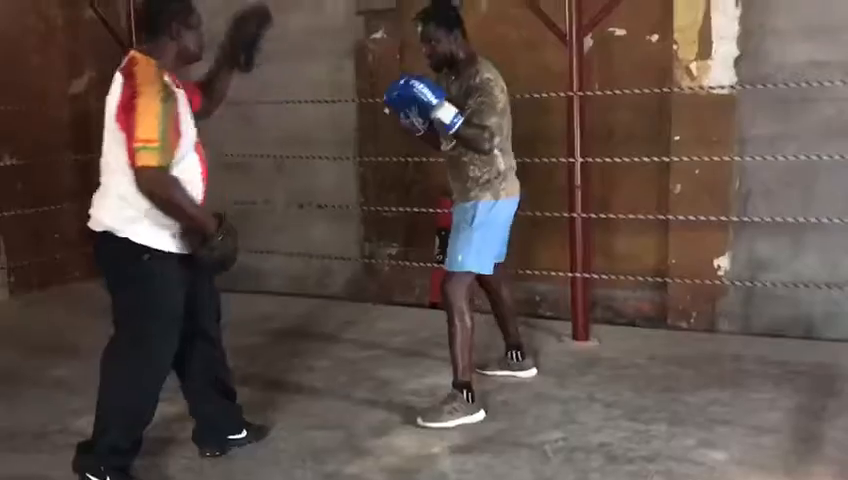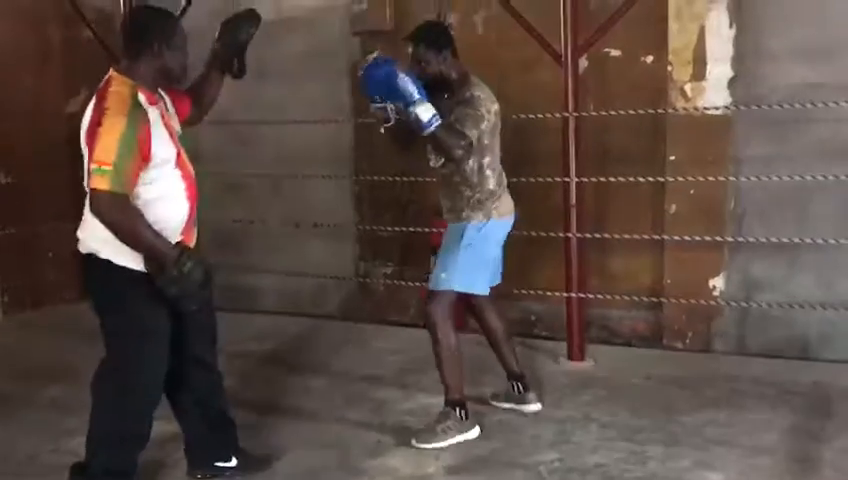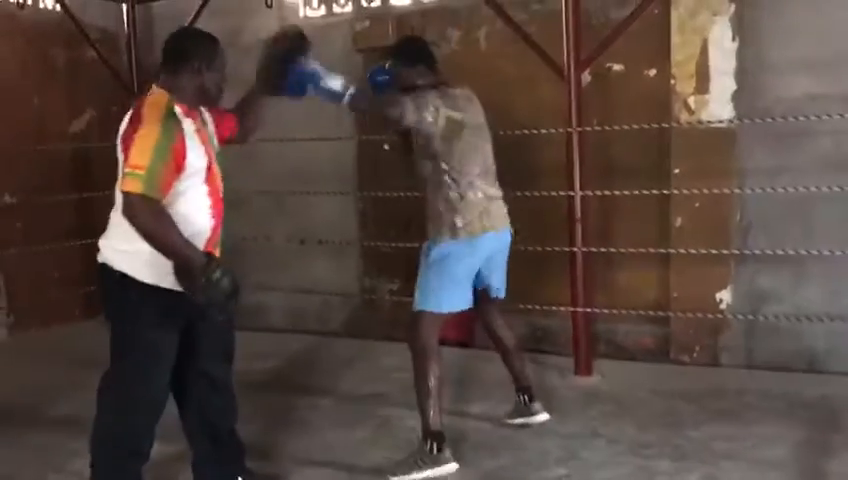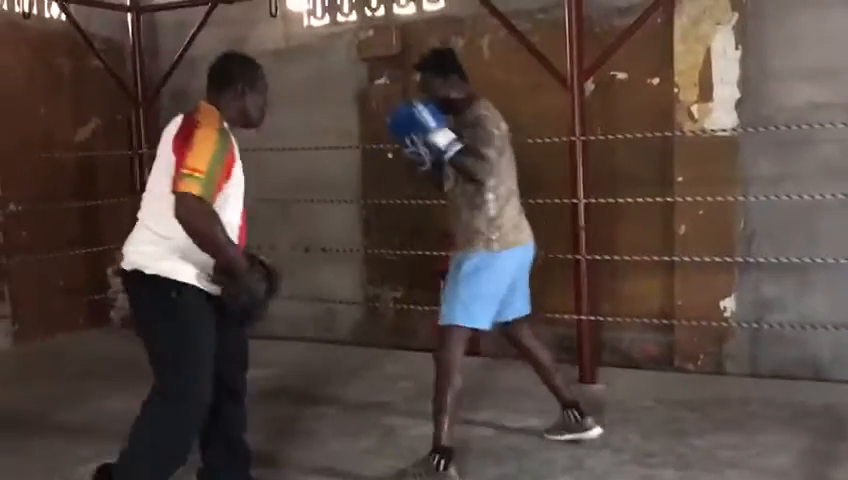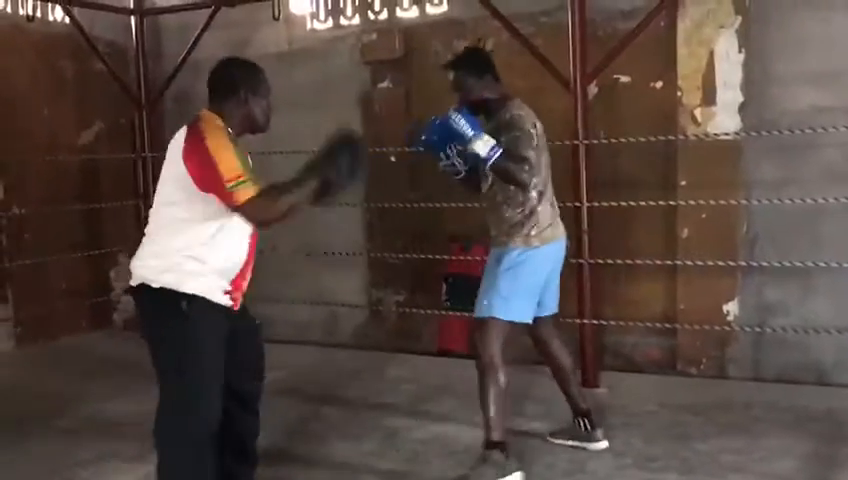
dt=0.3s
person 1, frame 1
left shoulder: (156, 78)
right shoulder: (146, 87)
left elbow: (202, 102)
right elbow: (152, 178)
left wrist: (234, 53)
right wrist: (207, 225)
left hip: (164, 240)
right hip: (138, 242)
left knee: (200, 331)
right knee: (144, 352)
left ankle: (221, 428)
person 1, frame 2
left shoulder: (154, 96)
right shoulder: (119, 109)
left elbow: (196, 106)
right elbow: (106, 202)
left wrist: (223, 57)
right wrist: (166, 256)
left hip: (163, 260)
right hip: (126, 267)
left knee: (194, 355)
right knee: (135, 374)
person 1, frame 3
left shoulder: (194, 114)
right shoulder: (156, 119)
left elbow: (240, 126)
right elbow: (137, 205)
left wrist: (265, 82)
right wrist: (194, 262)
left hip: (186, 277)
right hip: (144, 281)
left knee: (209, 376)
right knee: (139, 391)
person 1, frame 4
left shoulder: (205, 129)
right shoulder: (207, 130)
right elbow: (191, 209)
left wrist: (233, 263)
right wrist: (238, 265)
left hip: (189, 280)
right hip: (166, 280)
left knee: (224, 379)
right knee: (183, 393)
person 1, frame 5
left shoulder: (213, 137)
right shoulder: (210, 137)
left elbow: (246, 206)
right elbow: (260, 210)
left wrist: (305, 183)
right wrist: (313, 180)
left hip: (209, 291)
right hip: (178, 292)
left knee: (241, 383)
right knee: (193, 407)
person 2, frame 1
left shoulder: (483, 79)
right shoulder: (453, 78)
left elbow: (484, 142)
right elbow: (441, 140)
left wrist: (438, 106)
right wrist: (416, 117)
left hip: (487, 197)
right hip: (477, 196)
left knee: (454, 289)
right knee: (490, 277)
left ankle: (463, 397)
right ankle: (517, 356)
person 2, frame 2
left shoulder: (474, 98)
right shoulder: (442, 96)
left elbow: (458, 152)
right elbow: (405, 137)
left wrist: (419, 107)
right wrist: (389, 105)
left hip: (482, 218)
right hip: (484, 217)
left knee: (437, 310)
right knee: (478, 302)
left ankle: (458, 415)
right ankle: (521, 388)
person 2, frame 3
left shoulder: (434, 103)
right shoulder: (463, 100)
left elbow: (391, 111)
right elbow: (412, 127)
left wrist: (328, 83)
right wrist: (385, 93)
left hip: (458, 234)
right hip: (495, 227)
left knee: (423, 335)
right knee: (489, 311)
right ankle: (527, 400)
person 2, frame 4
left shoulder: (478, 118)
right shoulder: (473, 118)
left elbow: (480, 173)
right elbow: (453, 178)
left wrist: (438, 134)
right wrist: (421, 146)
left hip: (488, 249)
right hip: (514, 243)
left knee: (449, 348)
right knee: (518, 331)
right ankle: (576, 414)
person 2, frame 5
left shoulder: (514, 117)
right shoulder: (501, 120)
left elbow: (523, 176)
right elbow: (483, 183)
left wrist: (476, 140)
right wrist: (451, 155)
left hip: (525, 245)
right hip: (543, 242)
left knee: (487, 340)
right knee: (544, 332)
right ankle: (586, 424)
